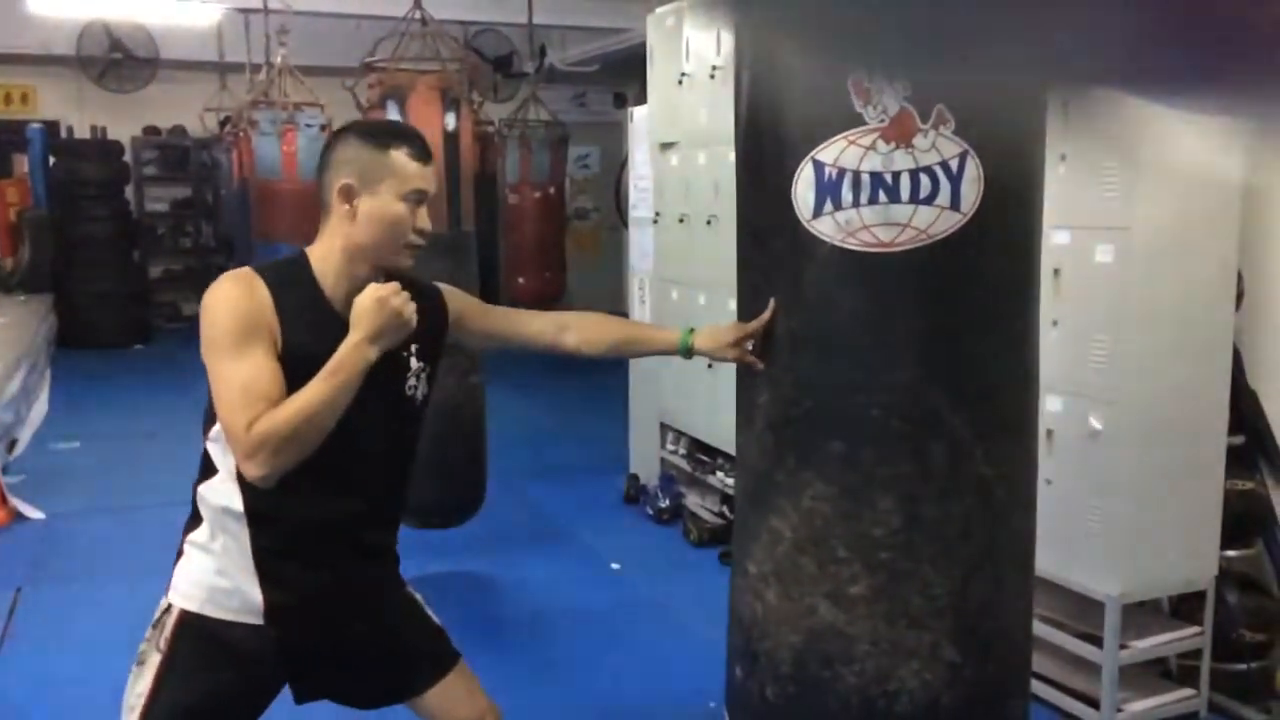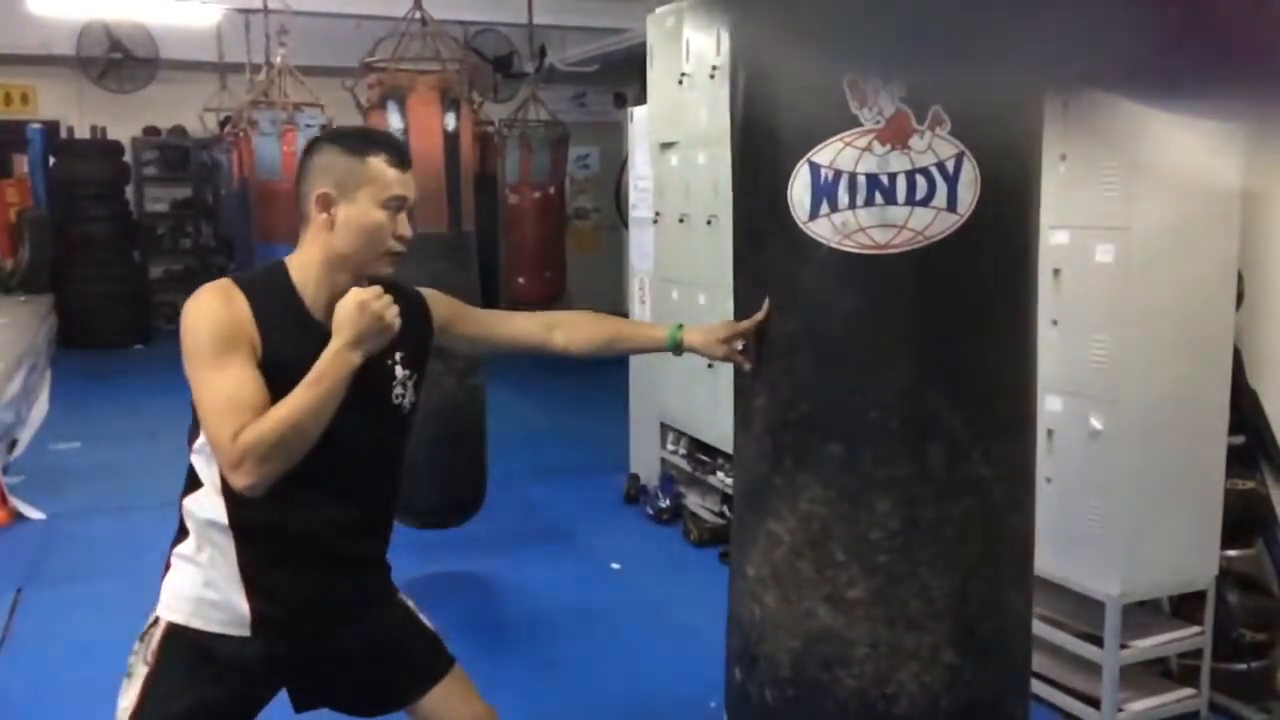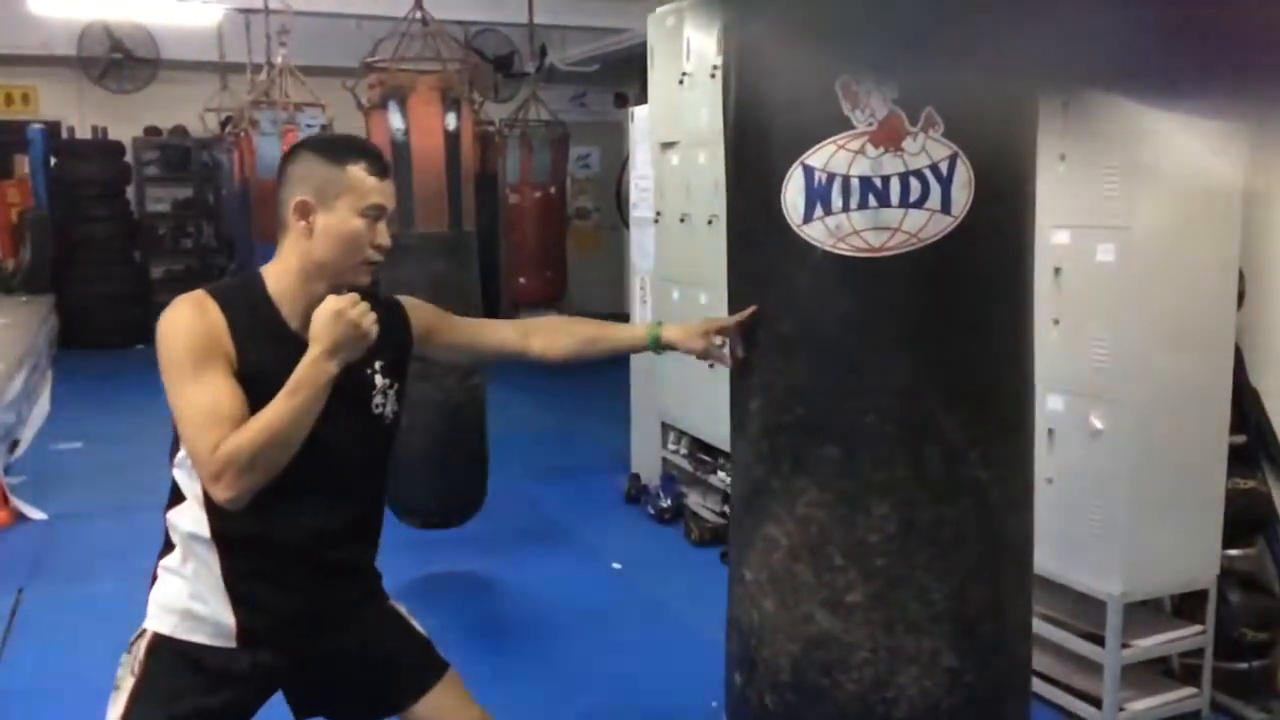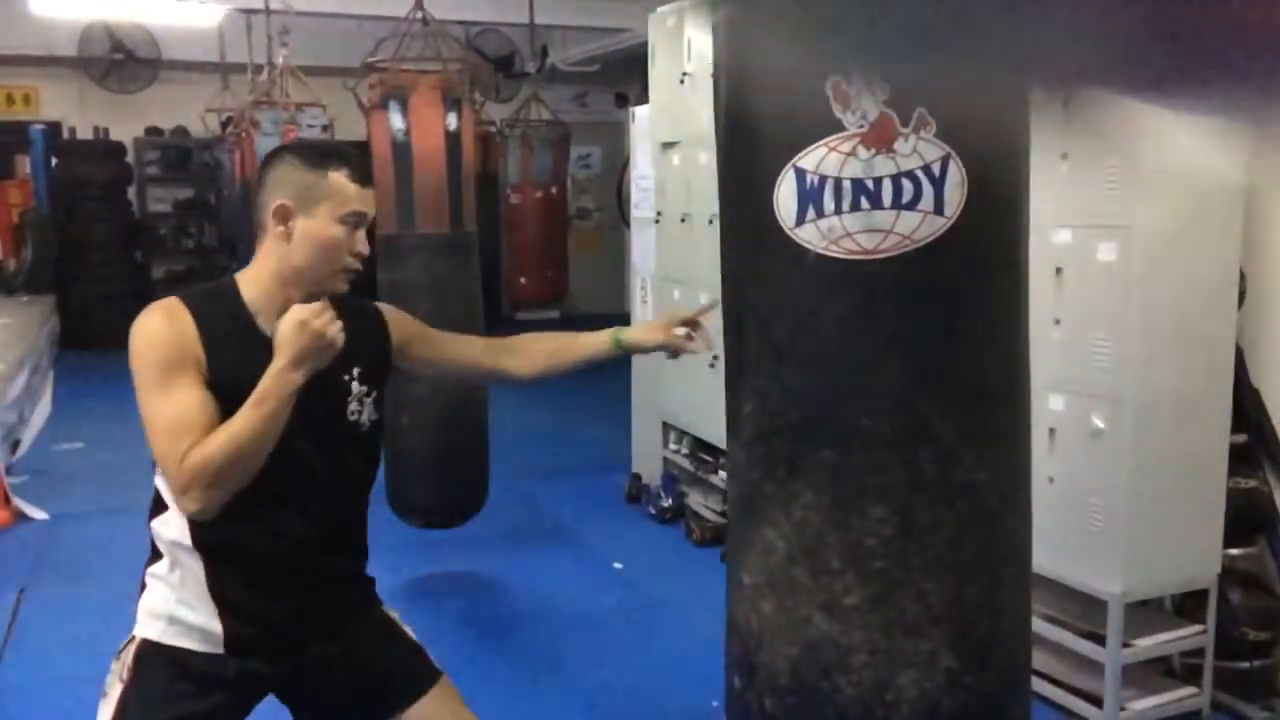
dt=0.2s
person 1, frame 1
left shoulder: (429, 307)
right shoulder: (244, 298)
left elbow: (566, 330)
right elbow: (262, 457)
left wrist: (694, 341)
right wrist: (364, 343)
left hip: (360, 582)
right hip: (235, 594)
person 1, frame 2
left shoulder: (413, 313)
right shoulder: (225, 309)
left elbow: (553, 330)
right elbow: (249, 467)
left wrist: (684, 337)
right wrist: (347, 350)
left hip: (352, 593)
right hip: (225, 608)
person 1, frame 3
left shoulder: (394, 321)
right shoulder: (201, 320)
left elbow: (532, 336)
right elbow: (230, 479)
left wrist: (664, 334)
right wrist: (325, 358)
left hip: (343, 601)
right hip: (212, 618)
person 1, frame 4
left shoulder: (374, 327)
right shoulder: (174, 328)
left elbow: (506, 356)
right elbow: (197, 491)
left wrist: (631, 337)
right wrist: (291, 369)
left hip: (334, 606)
right hip: (200, 626)
